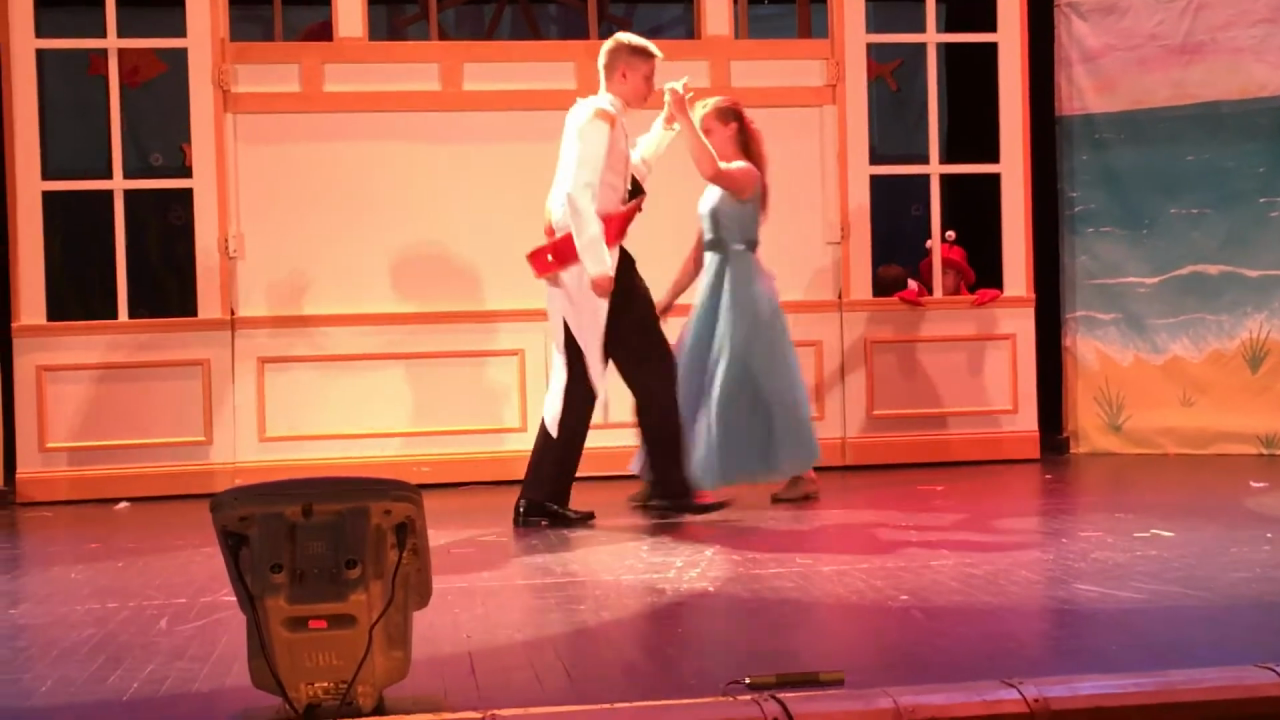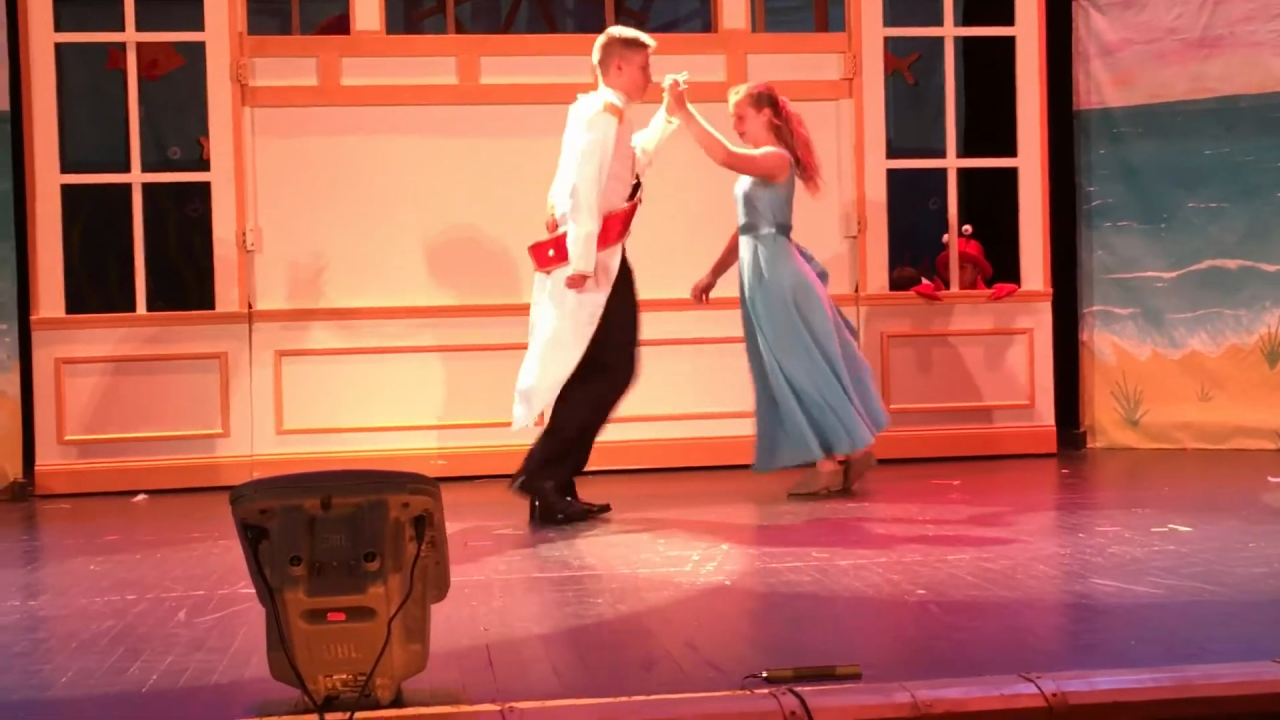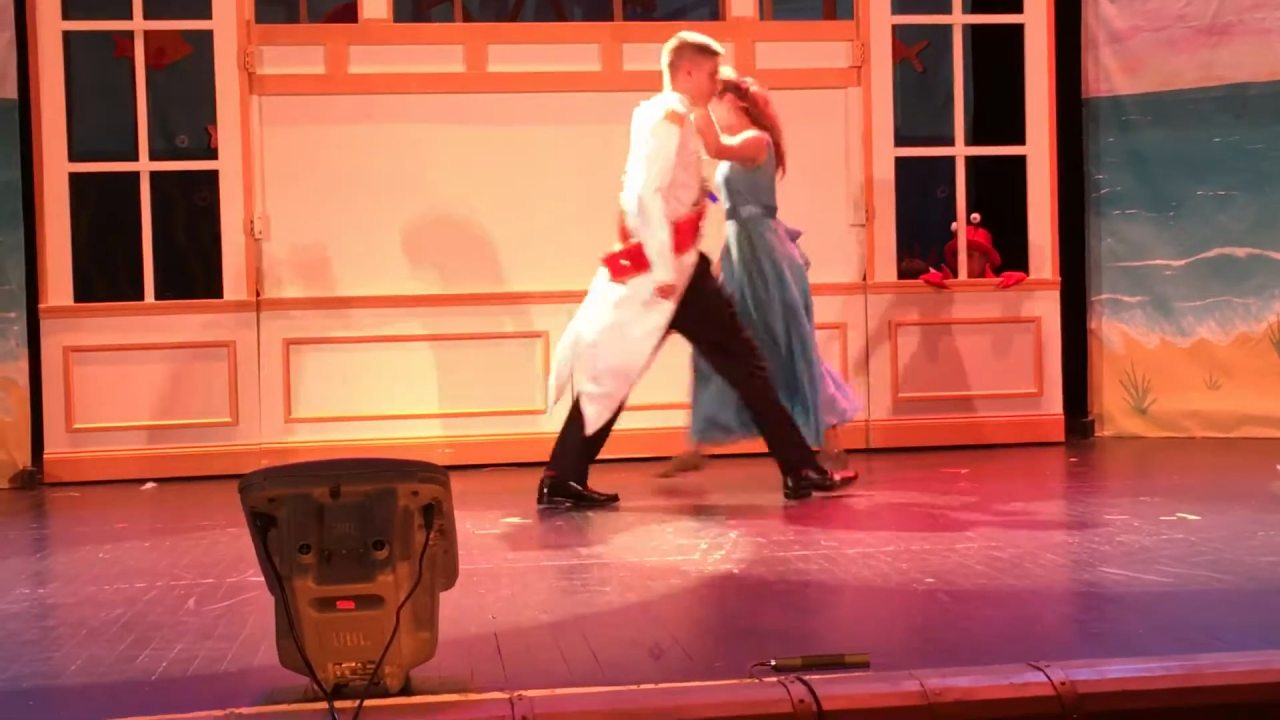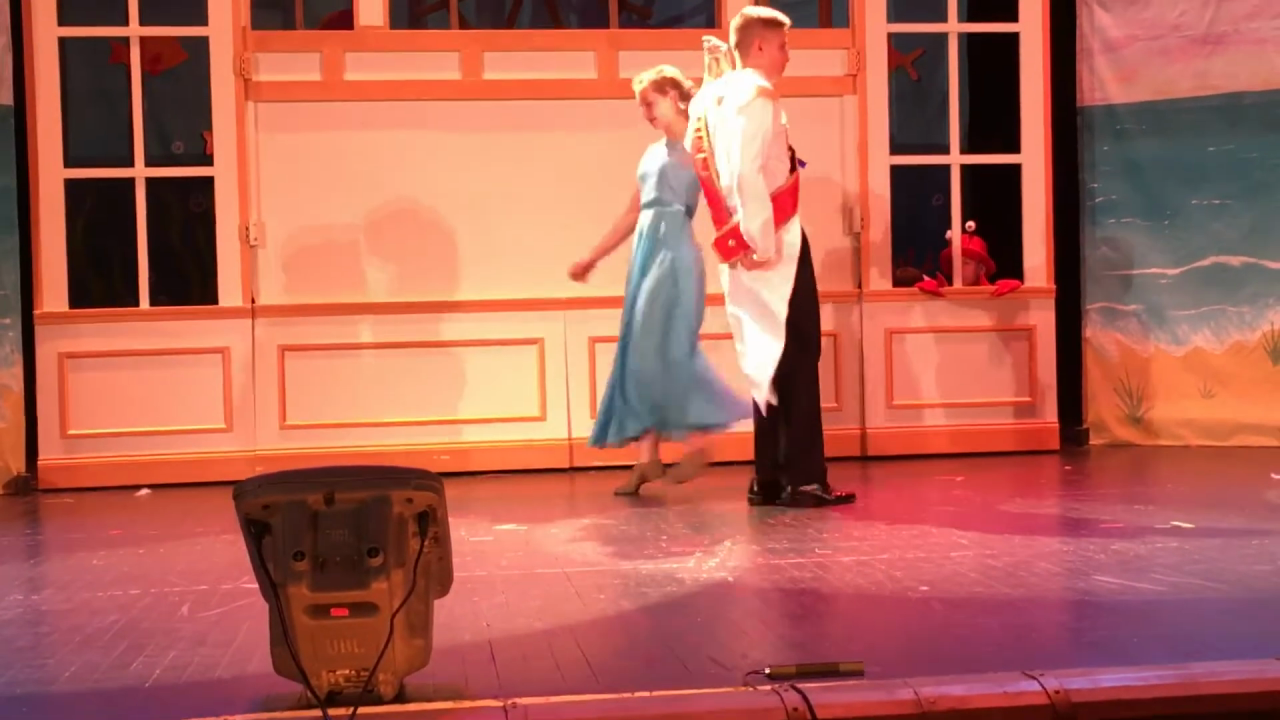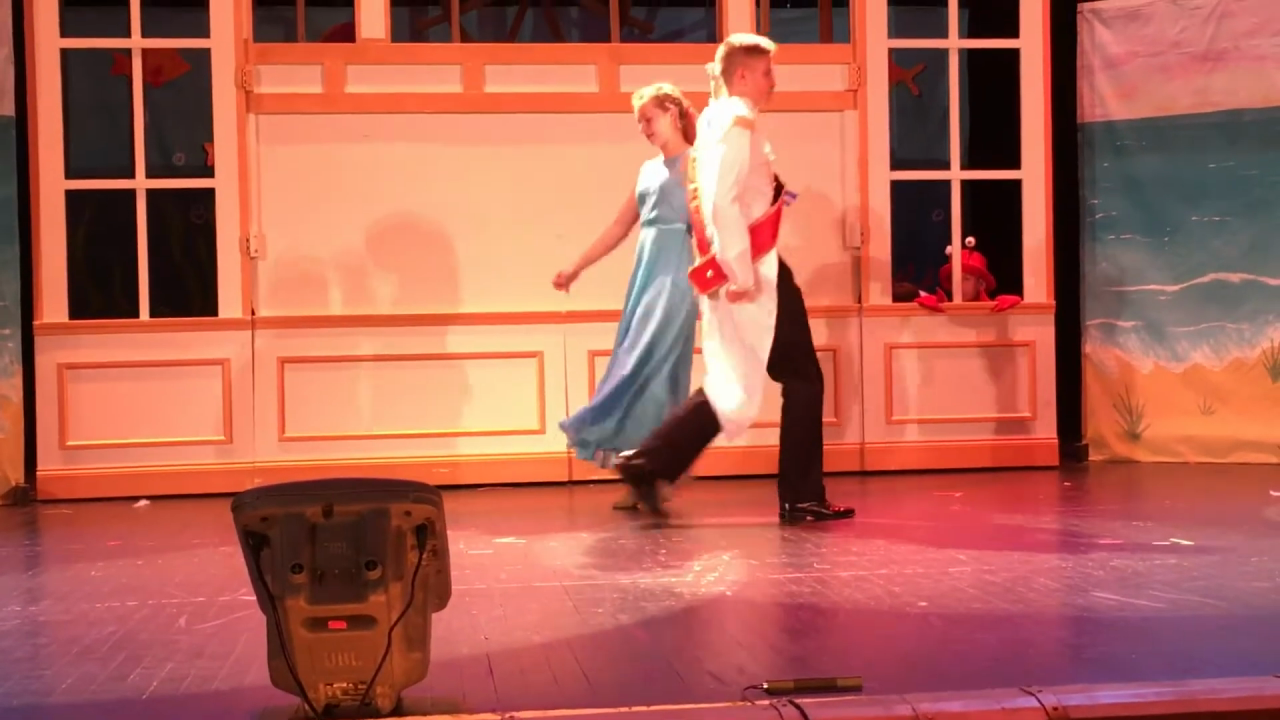
dt=0.4s
person 1, frame 1
left shoulder: (605, 120)
right shoulder: (598, 118)
left elbow: (629, 170)
right elbow: (579, 192)
left wrist: (667, 124)
right wrist: (600, 264)
left hip: (587, 262)
right hip: (594, 261)
left knee: (579, 381)
right knee: (651, 367)
left ankle: (541, 499)
right ankle: (671, 488)
person 1, frame 2
left shoulder: (597, 113)
right shoulder: (606, 111)
left elbow: (631, 163)
right elbow: (581, 185)
left wrist: (667, 115)
right wrist: (584, 258)
left hip: (590, 258)
right hip: (595, 259)
left knee: (581, 375)
right knee: (611, 371)
left ankle: (554, 486)
right ankle: (544, 475)
person 1, frame 3
left shoulder: (660, 115)
right shoulder: (669, 118)
right elbow: (645, 195)
right wrist: (664, 269)
left hip: (669, 262)
right hip: (671, 263)
left knee: (614, 371)
right knee: (740, 359)
left ankle: (564, 479)
person 1, frame 4
left shoulder: (718, 94)
right shoulder: (758, 94)
right elbow: (749, 172)
right wrist: (764, 242)
left hip: (741, 239)
right hip: (772, 238)
left knee: (775, 355)
right knee: (797, 354)
left ankle: (772, 478)
right ankle: (802, 479)
person 1, frame 5
left shoulder: (715, 121)
right shoulder: (738, 123)
right elbow: (722, 203)
right wrist: (742, 274)
left hip: (736, 268)
right hip: (753, 268)
left knee: (736, 382)
right knee: (802, 376)
left ankle: (649, 461)
right ankle: (801, 497)
person 2, frame 1
left shoulder: (744, 173)
right shoulder: (715, 184)
left elbow: (712, 170)
right elbow: (701, 249)
left wrist: (684, 117)
right wrist: (672, 294)
left hip: (742, 286)
right hip: (716, 286)
left knee: (760, 382)
right knee: (693, 378)
left ankle: (802, 473)
right ankle: (687, 473)
person 2, frame 2
left shoulder: (774, 159)
right shoulder: (755, 169)
left elbow: (724, 155)
right elbow: (746, 229)
left wrist: (684, 112)
right wrist: (712, 275)
left hip: (775, 272)
right hip: (762, 271)
left knee: (801, 363)
right knee: (787, 368)
left ankle: (832, 461)
right ankle: (847, 451)
person 2, frame 3
left shoulder: (755, 140)
right shoulder: (736, 150)
left elbow: (716, 147)
left wrist: (695, 105)
left hip: (766, 253)
right hip: (742, 254)
left knee: (793, 351)
left ankle: (829, 444)
right ankle: (699, 446)
person 2, frame 4
right shoulder: (652, 152)
right elbow: (633, 214)
right wrist: (593, 256)
left hip: (675, 251)
right hip: (647, 251)
left knee: (663, 350)
right knee: (639, 351)
left ankle: (699, 441)
right ankle: (649, 456)
person 2, frame 5
right shoulder: (649, 169)
right elbow: (619, 227)
right wrist: (576, 267)
left hip: (673, 272)
right hip: (646, 270)
left knee: (649, 365)
right knee: (638, 367)
